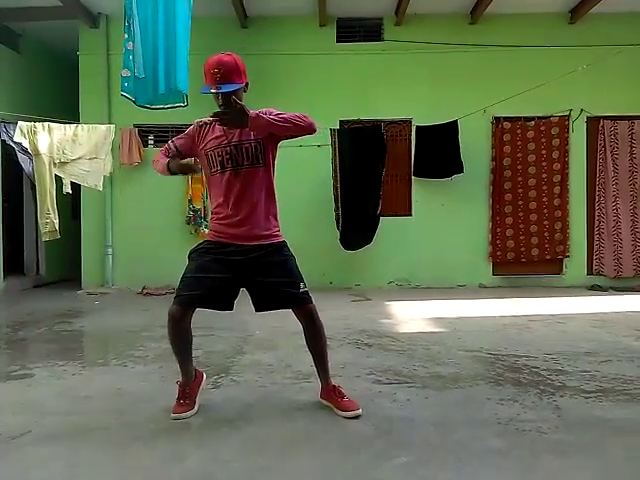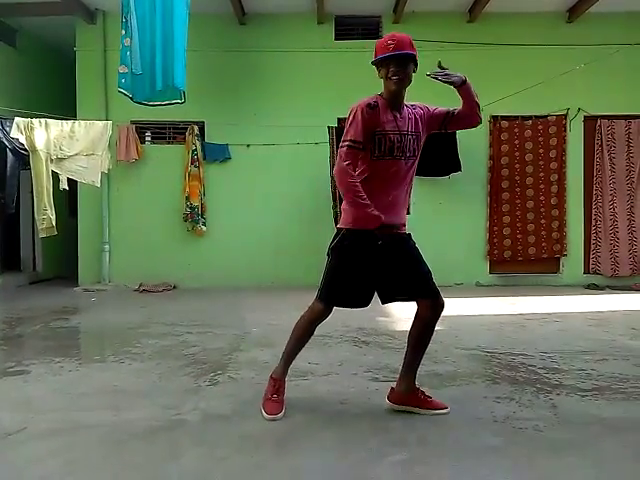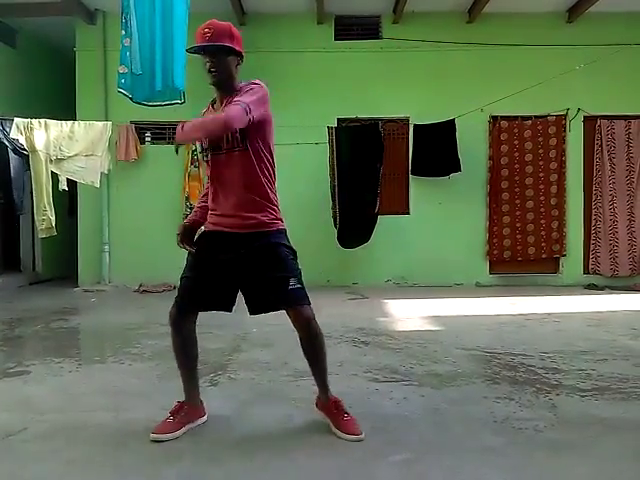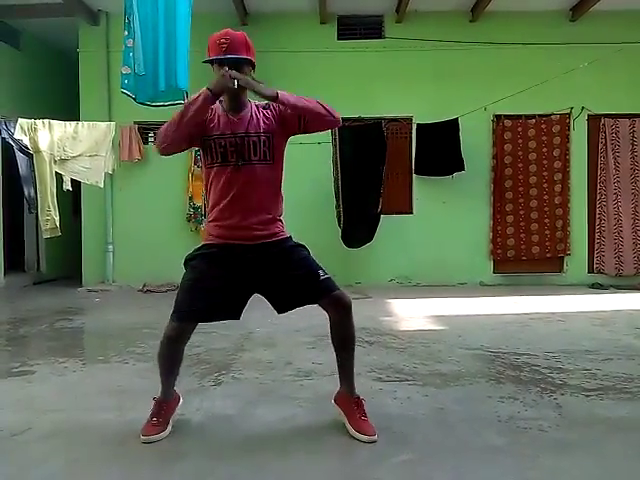
dt=1s
person 1, frame 1
left shoulder: (265, 120)
right shoulder: (201, 130)
left elbow: (309, 125)
right elbow: (164, 153)
left wrist: (250, 118)
right wrist: (170, 165)
left hip: (266, 242)
right hip: (219, 243)
left knee: (307, 310)
right knee: (177, 313)
left ankle: (328, 387)
right ankle: (190, 379)
person 1, frame 2
left shoulder: (421, 115)
right shoulder: (365, 110)
left elbow: (471, 119)
right elbow: (344, 169)
left wrist: (463, 85)
right wrist: (371, 219)
left hip: (397, 233)
right hip: (359, 231)
left knee: (432, 304)
right knee: (322, 306)
left ankle: (405, 389)
right ankle: (279, 378)
person 1, frame 3
left shoulder: (254, 94)
right shoulder: (208, 116)
left elbow: (232, 119)
left wrist: (186, 131)
right wrist: (195, 220)
left hip: (263, 233)
right hip: (218, 234)
left knee: (304, 316)
right knee: (180, 315)
left ankle: (327, 399)
right ankle: (191, 404)
person 1, frame 4
left shoulder: (275, 113)
right shoulder: (203, 115)
left elbow: (331, 121)
right elbow: (162, 145)
left wrist: (270, 94)
right wrist: (207, 95)
left hip: (273, 243)
right hip: (220, 248)
left knee: (339, 304)
right knee: (177, 330)
left ankle: (348, 397)
right ankle: (166, 399)
